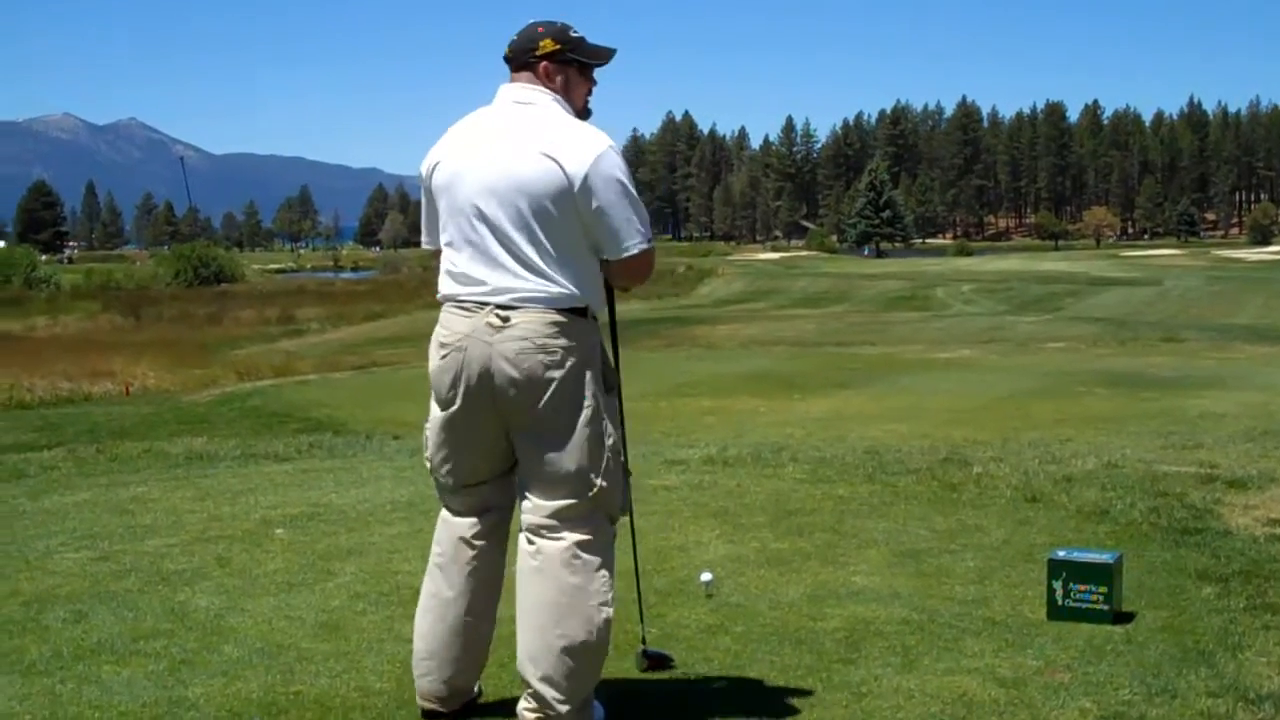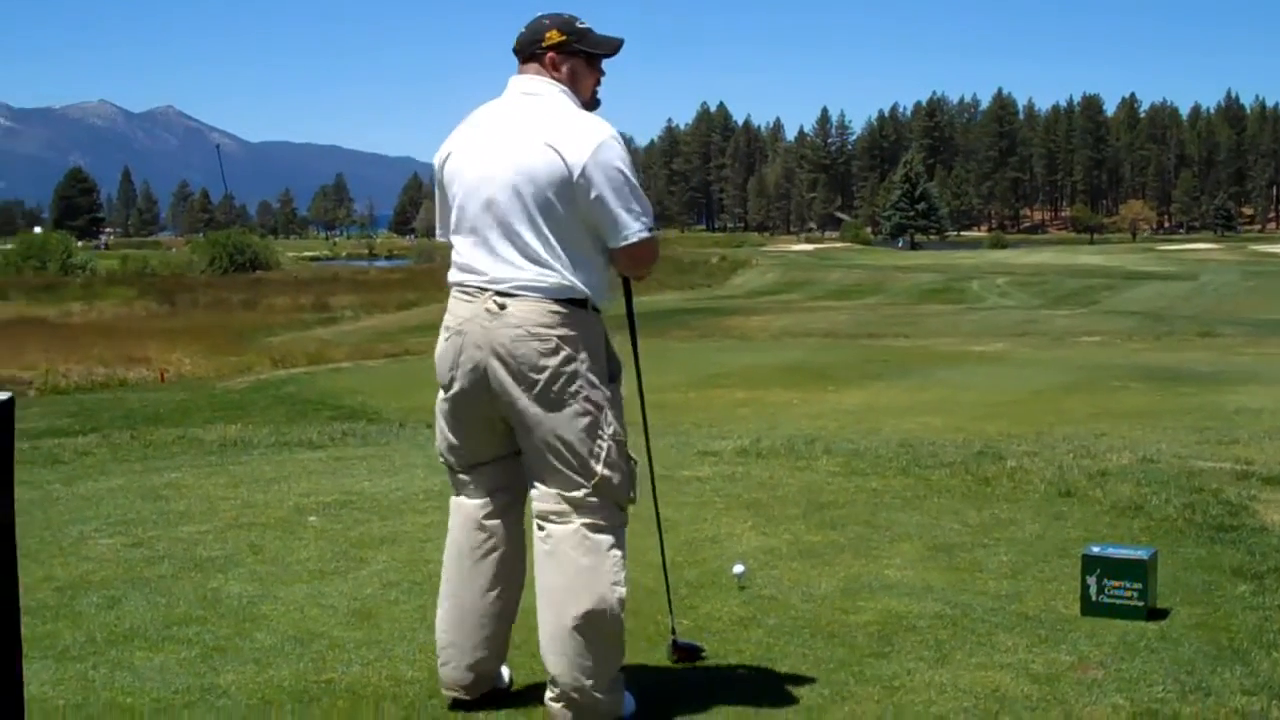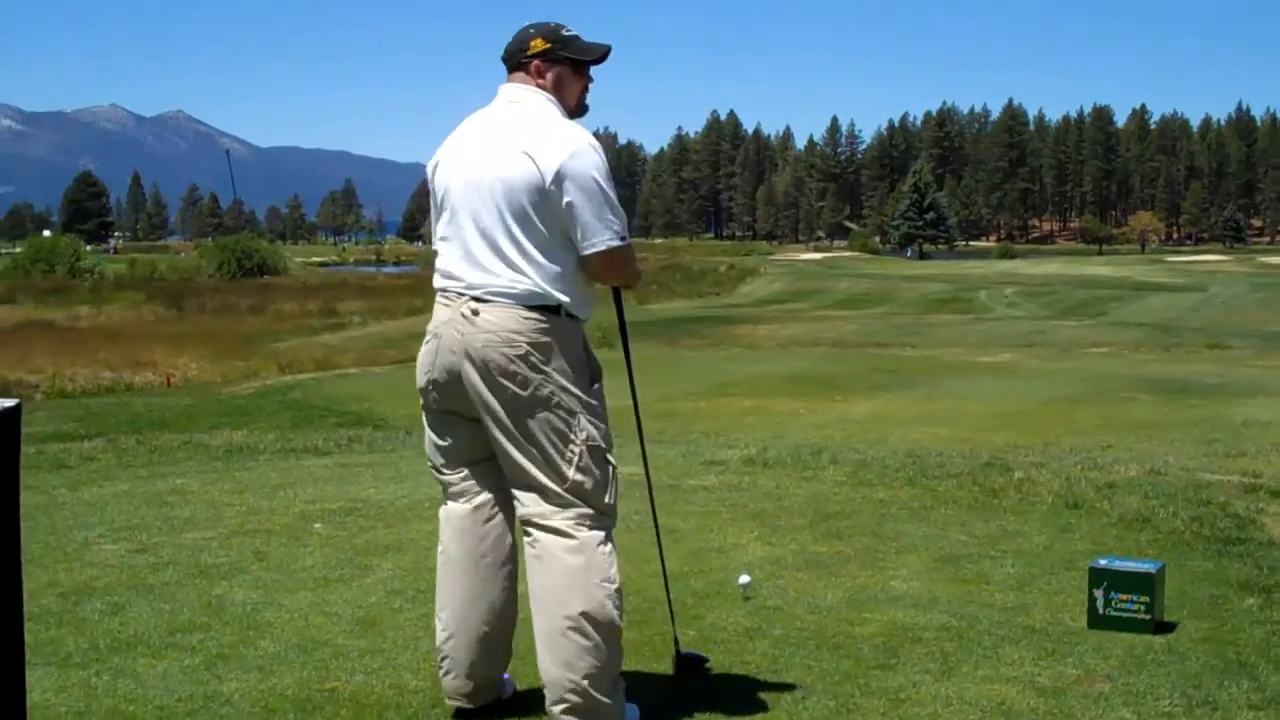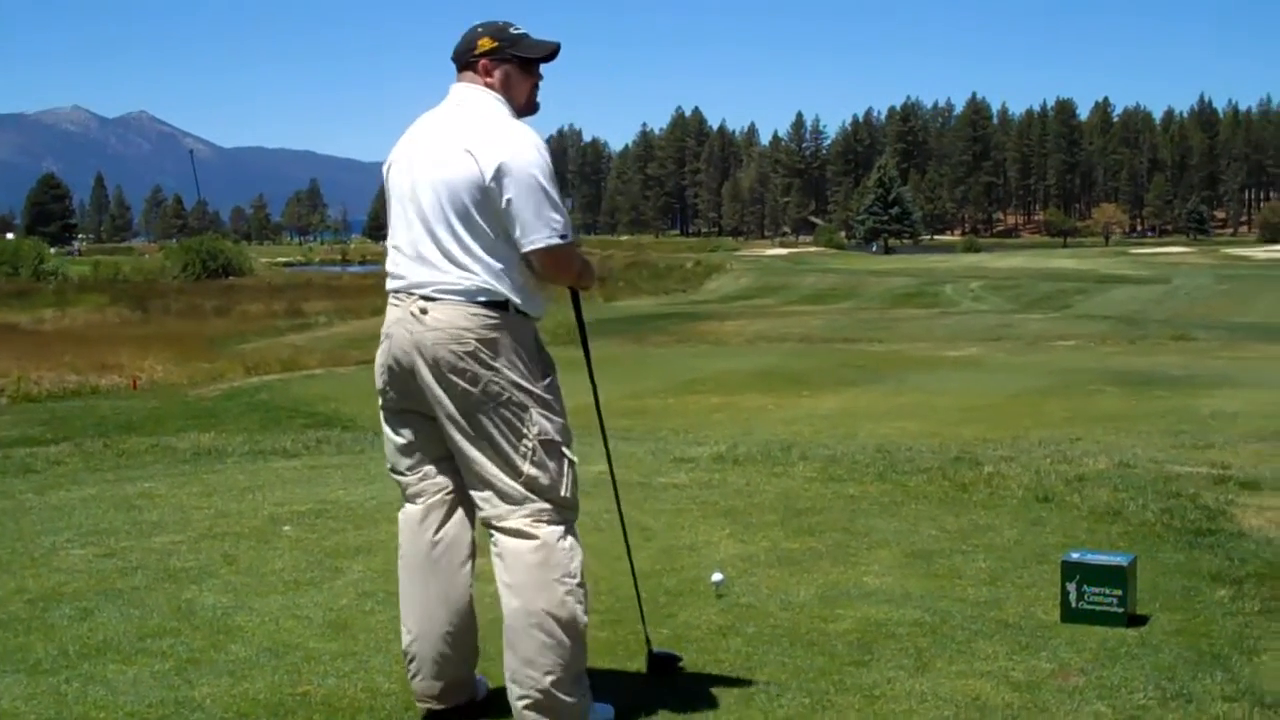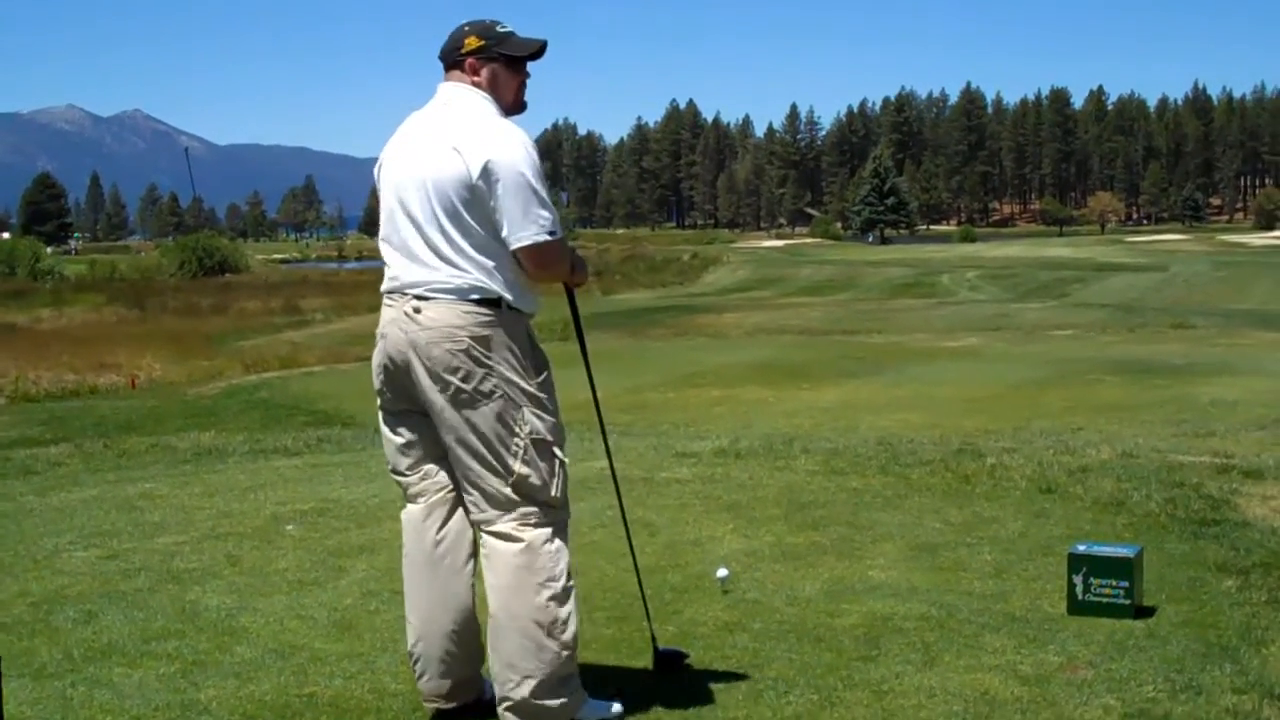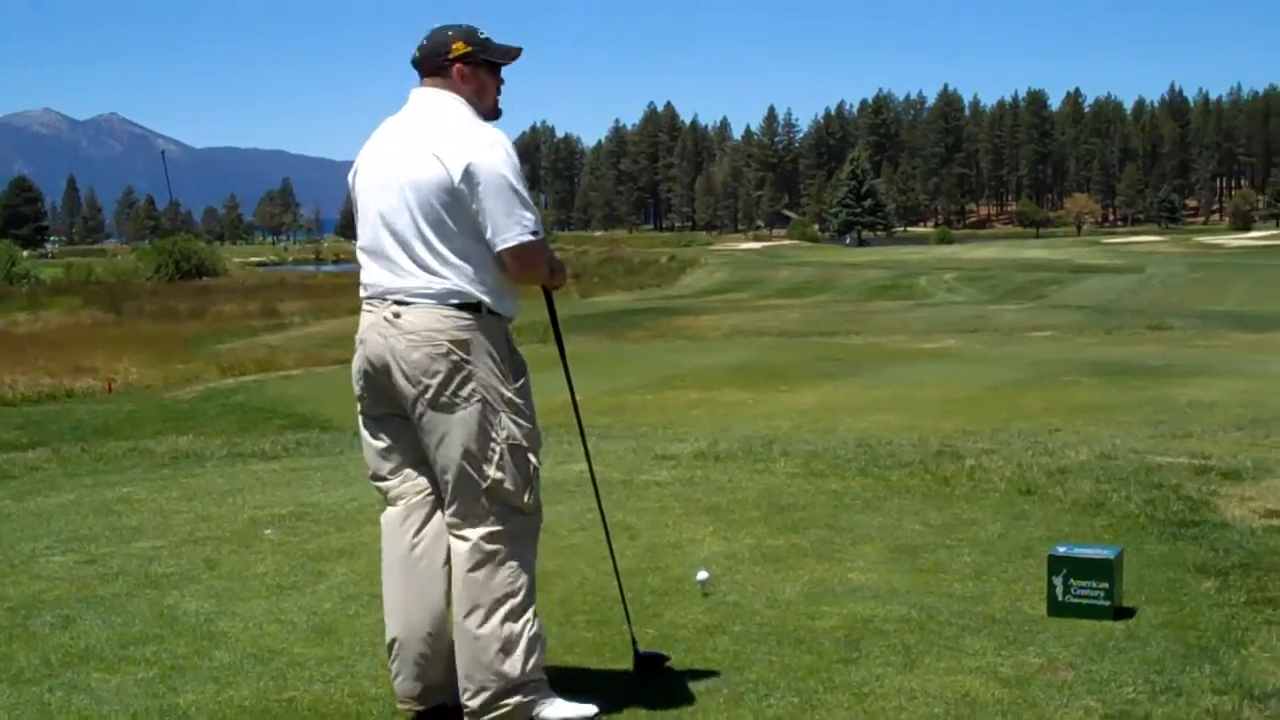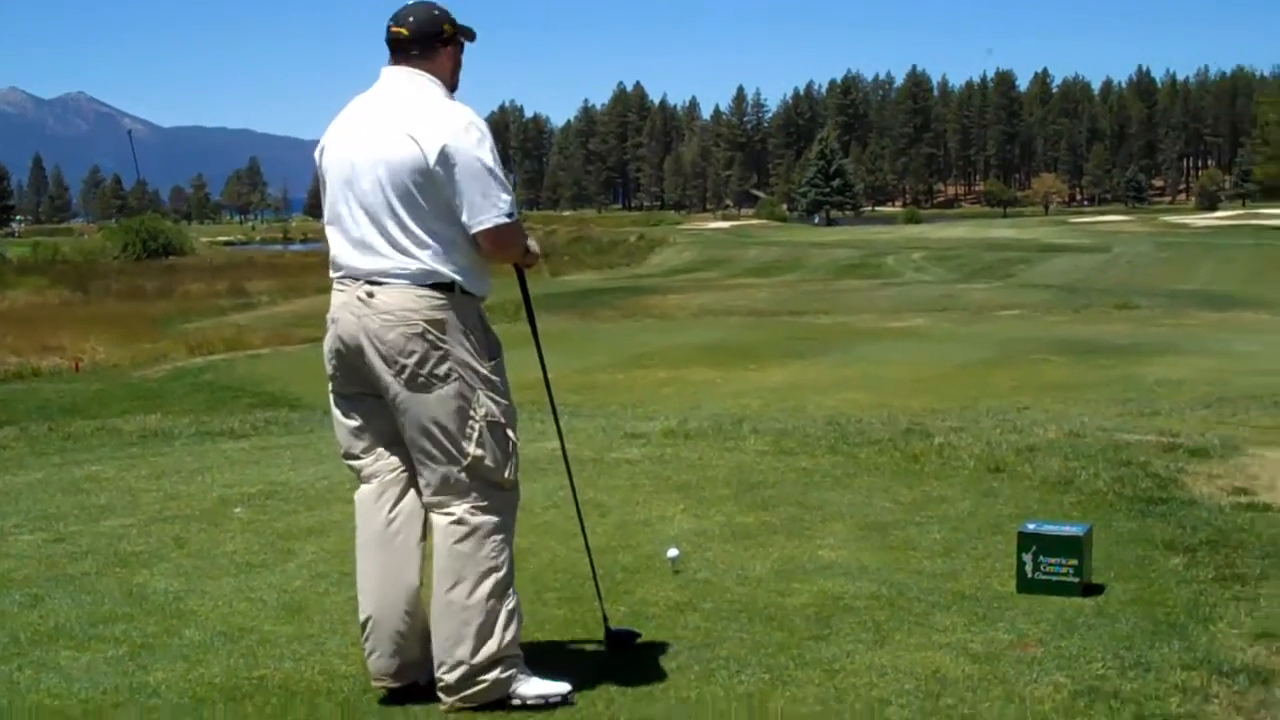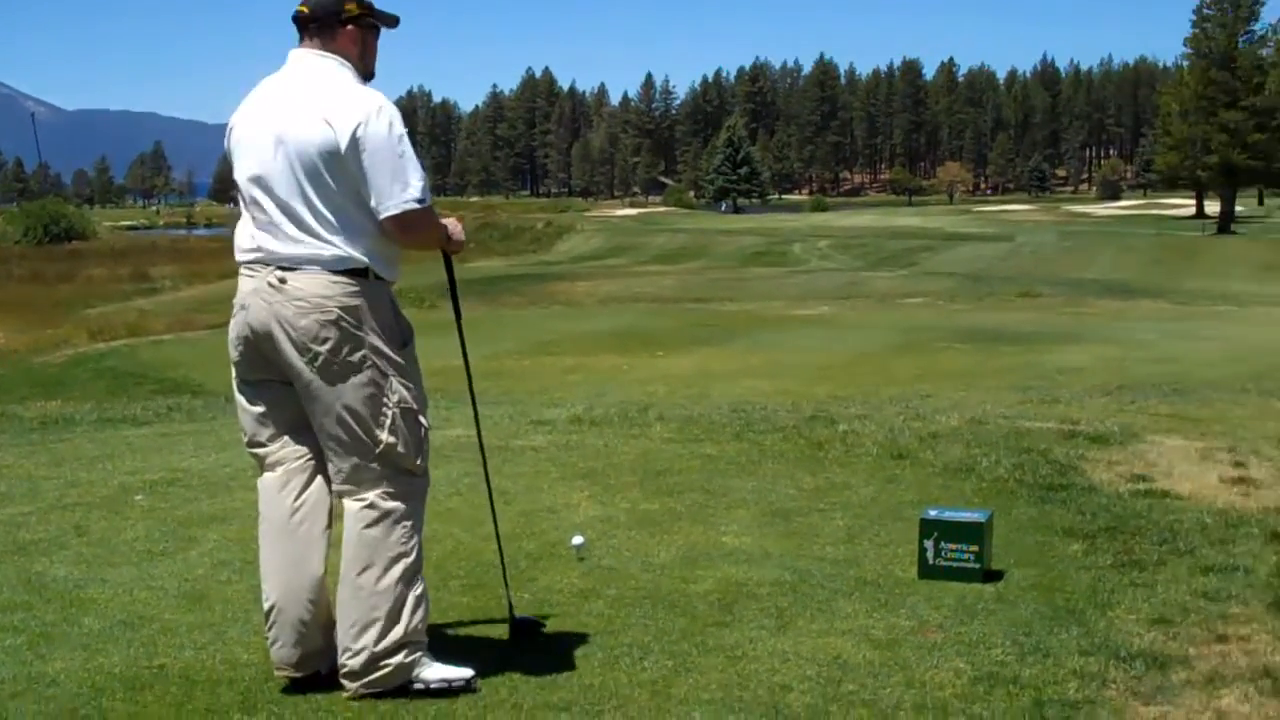
dt=0.2s
person 1, frame 1
left shoulder: (448, 145)
right shoulder: (584, 146)
right elbow: (635, 264)
right wrist: (588, 272)
left hip: (461, 336)
right hip: (549, 342)
left knee: (466, 515)
right knee: (564, 524)
person 1, frame 2
left shoulder: (462, 134)
right shoulder: (587, 135)
right elbow: (639, 253)
right wrist: (606, 261)
left hip: (468, 323)
right hip: (551, 333)
left knee: (480, 500)
right knee: (578, 511)
person 1, frame 3
left shoulder: (456, 141)
right shoulder: (567, 143)
right elbow: (611, 261)
right wrist: (628, 275)
left hip: (450, 329)
right hip: (529, 339)
left knee: (470, 506)
right knee: (567, 514)
person 1, frame 4
left shoulder: (410, 139)
right shoulder: (510, 141)
right elbow: (548, 258)
right wrist: (584, 273)
left hip: (404, 327)
right hip: (480, 336)
left knee: (429, 505)
right knee: (529, 510)
person 1, frame 5
left shoulder: (402, 138)
right shoulder: (499, 137)
right elbow: (537, 255)
right wrist: (575, 269)
left hip: (400, 326)
right hip: (474, 333)
left knee: (430, 502)
right knee: (519, 511)
person 1, frame 6
left shoulder: (376, 144)
right shoulder: (479, 143)
right elbow: (521, 257)
right wrist: (554, 271)
left hip: (379, 331)
right hip: (453, 339)
left knee: (410, 508)
right knee: (491, 519)
person 1, frame 7
left shoulder: (342, 124)
right shoulder: (453, 122)
right elbow: (496, 237)
right wrist: (527, 250)
left hip: (350, 311)
right hip: (427, 318)
left knee: (383, 486)
right knee: (470, 494)
left ankle: (399, 660)
right ankle: (479, 672)
person 1, frame 8
left shoulder: (251, 106)
right shoulder: (364, 108)
right elbow: (406, 222)
right wrist: (449, 235)
left hip: (256, 297)
right hip: (335, 303)
left knee: (287, 473)
right knee: (381, 480)
left ankle: (300, 648)
right ankle: (382, 658)
